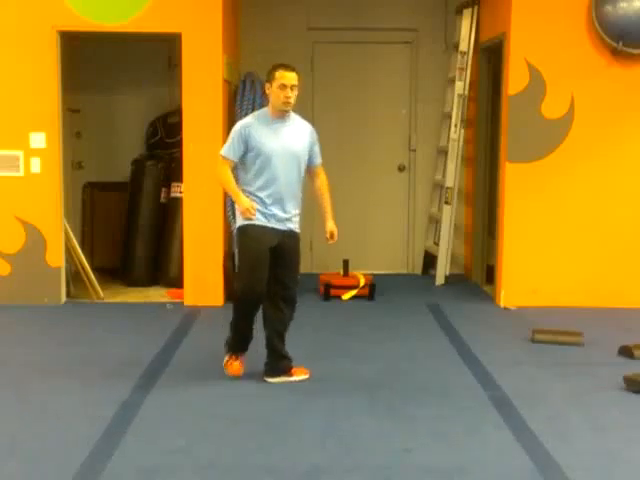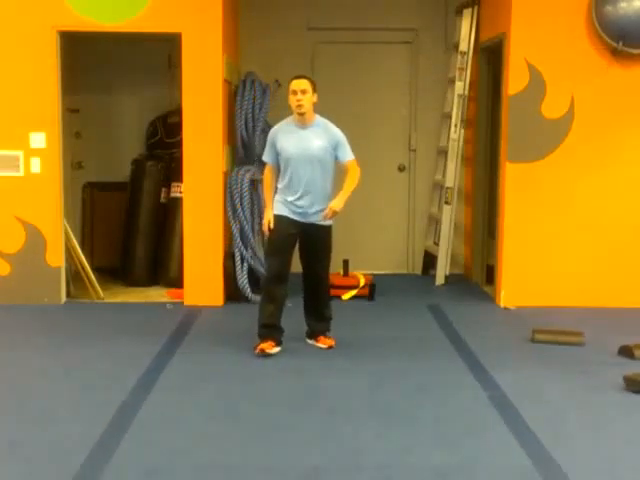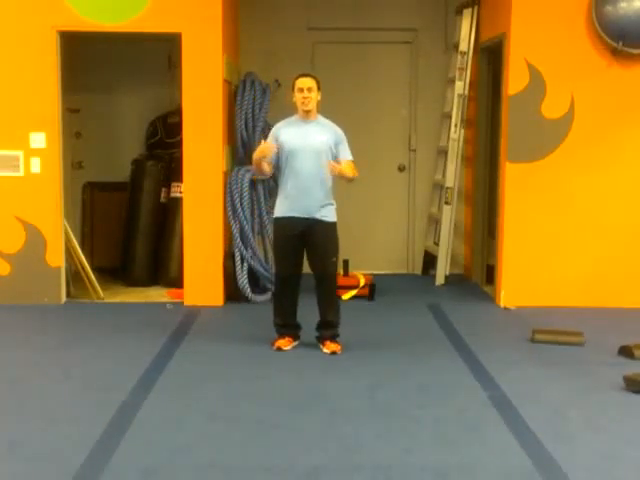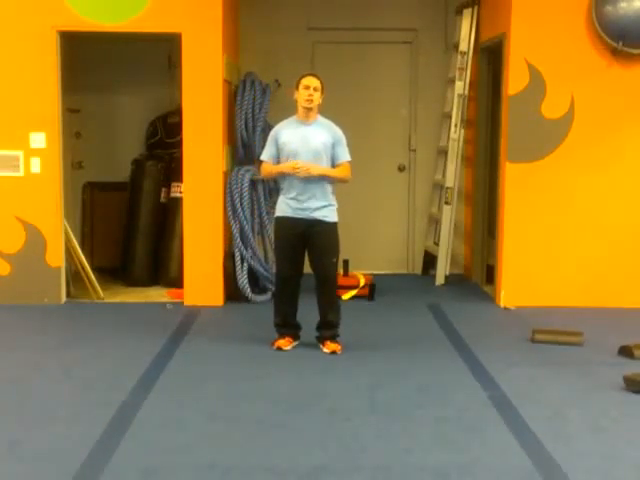
dt=1s
person 1, frame 1
left shoulder: (305, 130)
right shoulder: (247, 127)
left elbow: (317, 175)
right elbow: (224, 168)
left wrist: (328, 217)
right wrist: (239, 198)
left hip: (288, 226)
right hip: (253, 221)
left knee: (283, 296)
right knee: (251, 289)
left ankle: (277, 365)
right ankle: (235, 349)
person 1, frame 2
left shoulder: (331, 133)
right shoulder: (277, 133)
left elbow: (353, 170)
right elbow: (270, 172)
left wrist: (340, 199)
right wrist: (267, 209)
left hip: (319, 217)
right hip: (285, 213)
left knee: (317, 277)
right knee: (275, 273)
left ankle: (318, 331)
right ankle: (269, 336)
person 1, frame 3
left shoulder: (333, 132)
right shoulder: (280, 130)
left elbow: (353, 172)
right elbow: (264, 172)
left wrist: (345, 172)
right wrist: (258, 158)
left hip: (323, 215)
right hip: (286, 214)
left knee: (326, 276)
right knee: (286, 276)
left ankle: (328, 335)
right ankle: (286, 332)
person 1, frame 4
left shoulder: (333, 132)
right shoulder: (280, 131)
left elbow: (345, 173)
right elbow: (264, 170)
left wrist: (320, 170)
right wrist: (282, 168)
left hip: (323, 215)
right hip: (288, 215)
left knee: (327, 277)
right knee: (286, 276)
left ankle: (328, 334)
right ankle: (287, 332)
